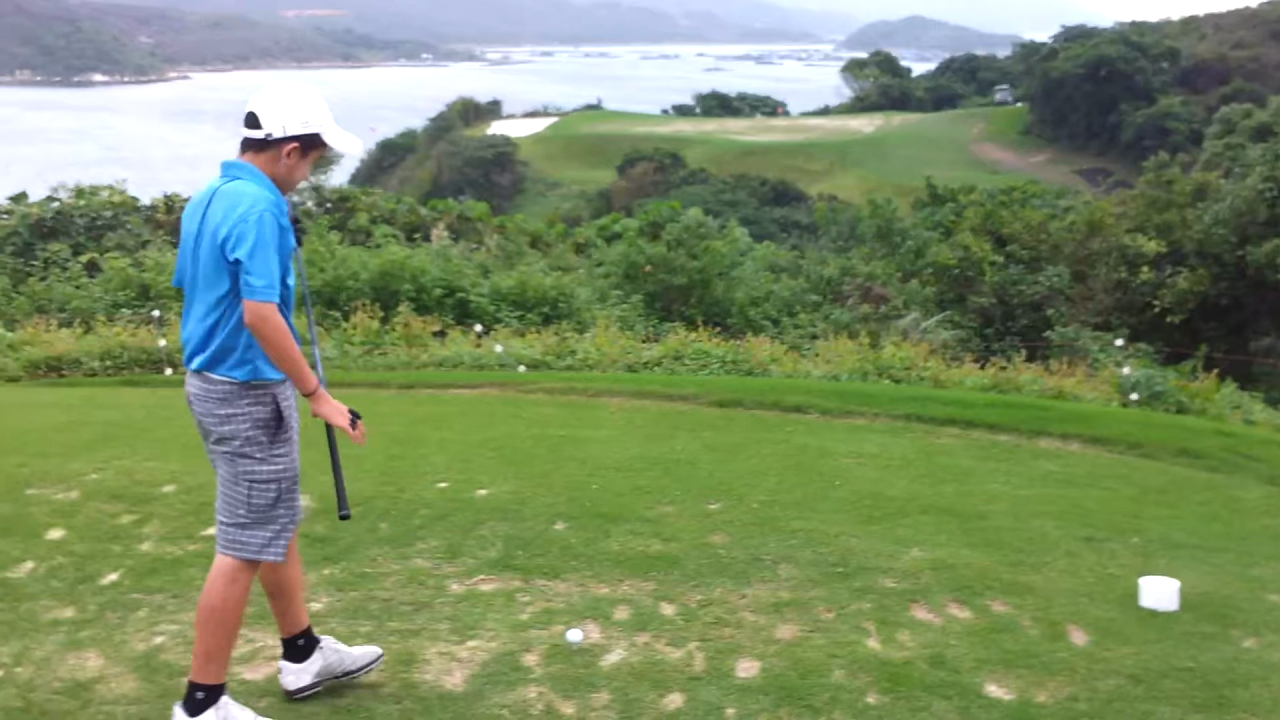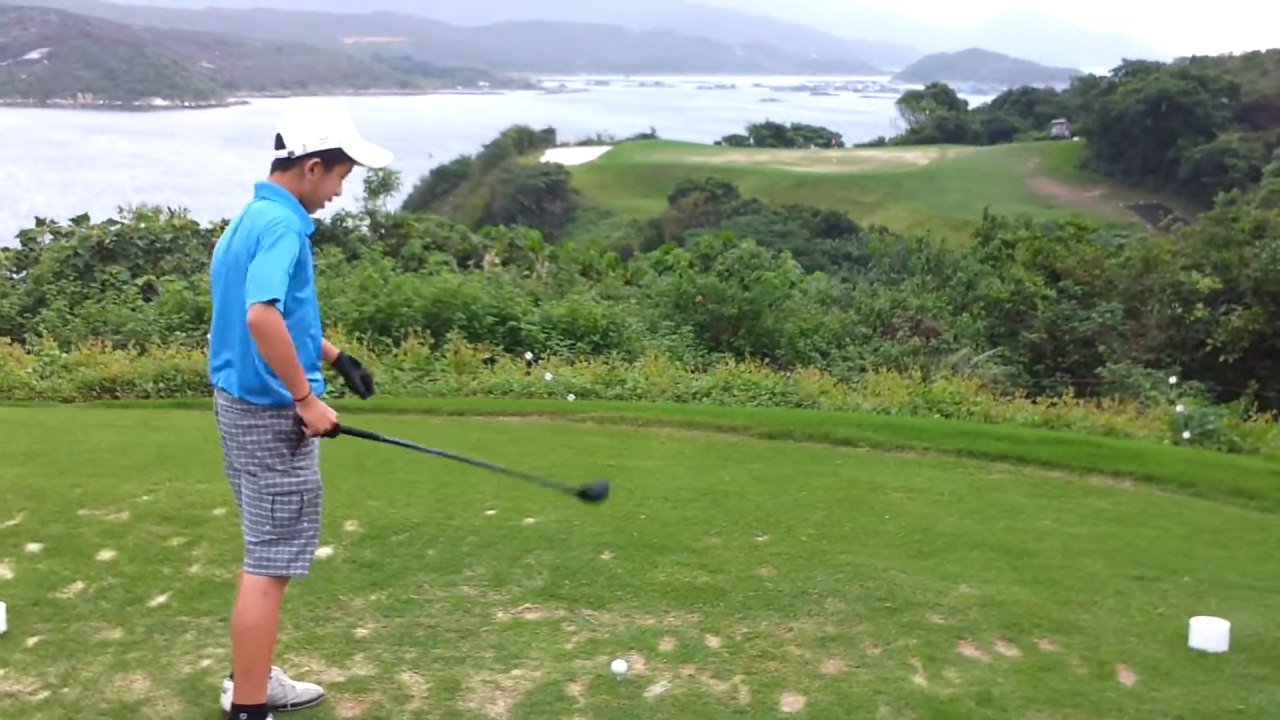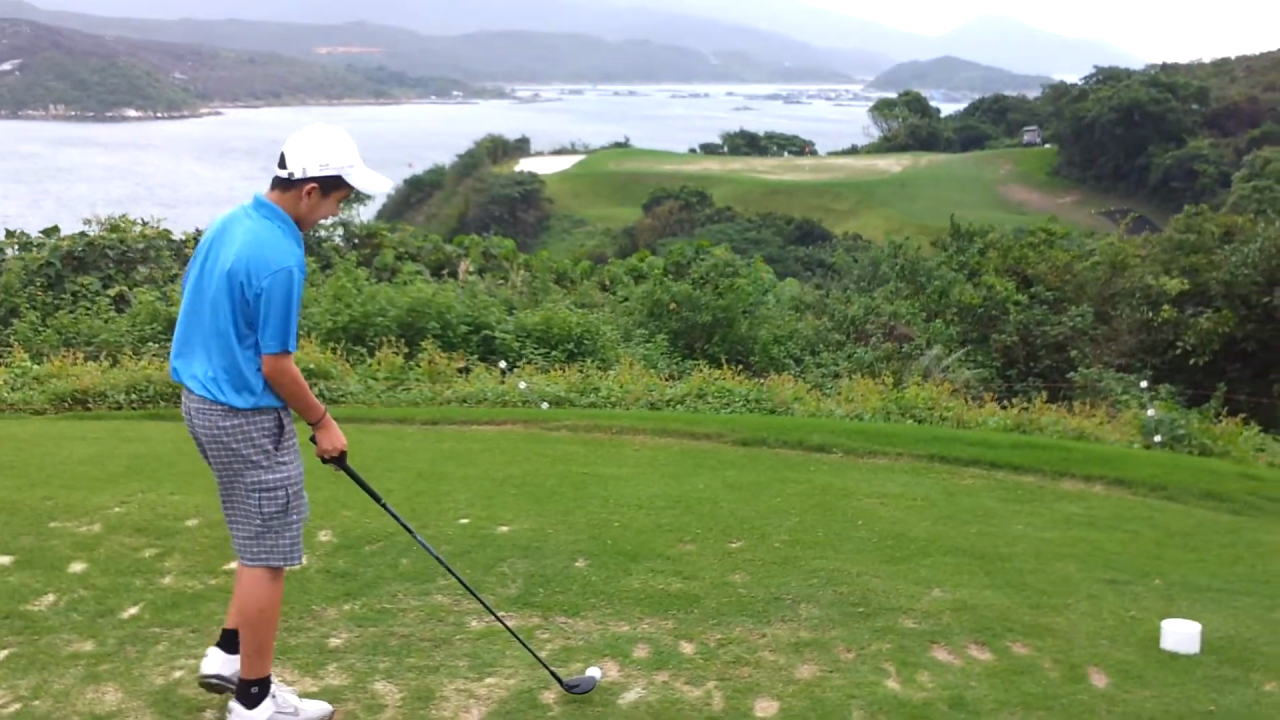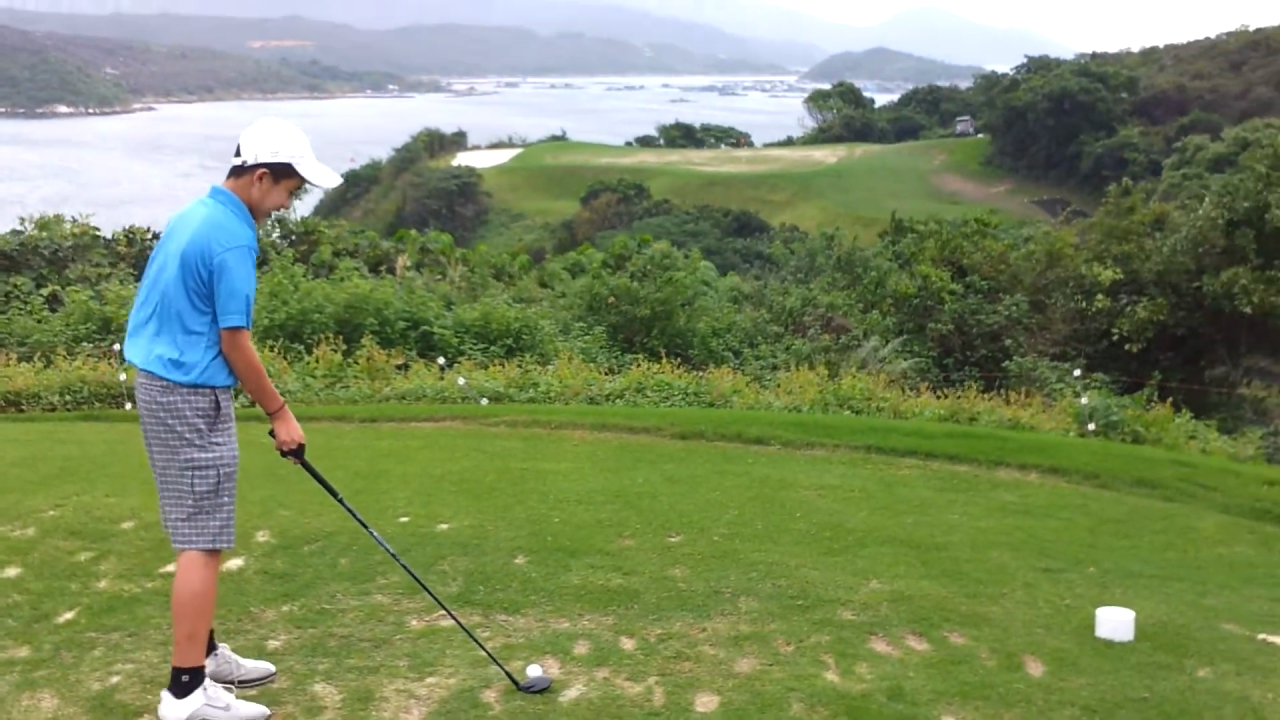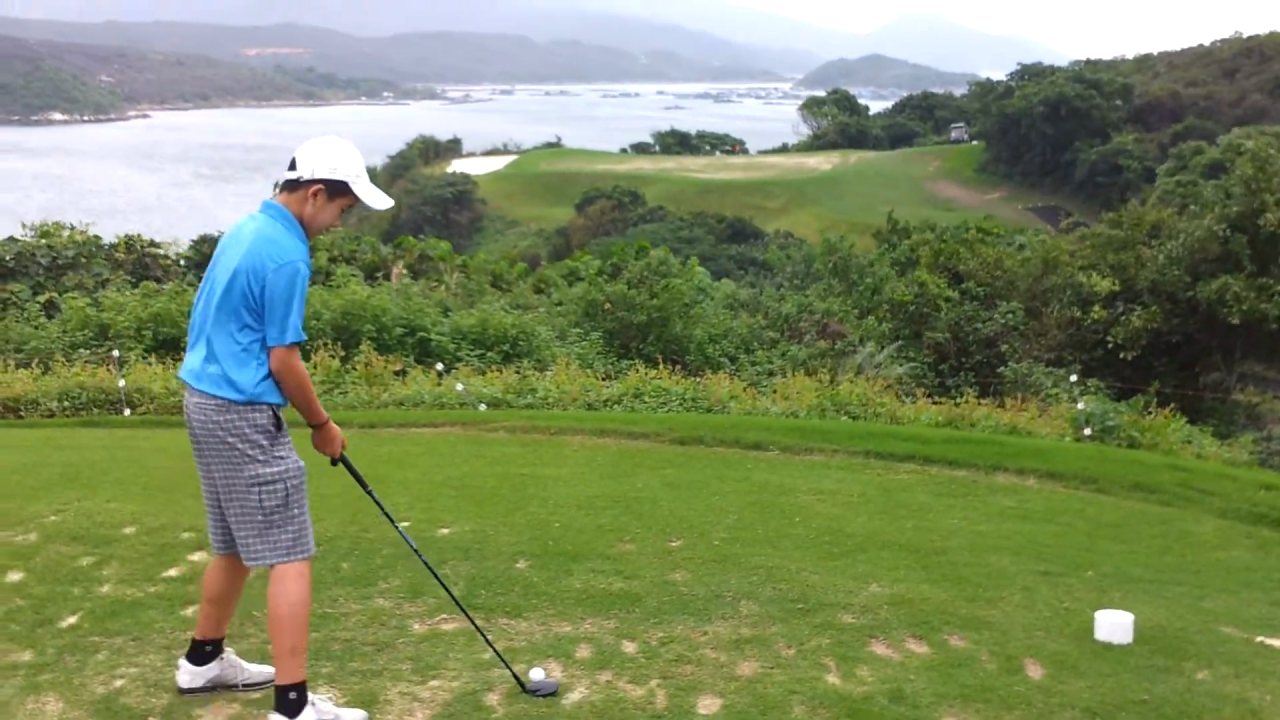
dt=0.7s
person 1, frame 1
left shoulder: (205, 201)
right shoulder: (260, 208)
right elbow: (259, 314)
right wrist: (318, 395)
left hip: (217, 382)
right hip: (249, 394)
left knee: (278, 526)
right knee: (243, 547)
left ankle: (303, 654)
person 1, frame 2
left shoulder: (249, 218)
right shoulder: (280, 225)
right elbow: (262, 316)
left wrist: (333, 354)
right wrist: (307, 399)
left hip: (241, 405)
right hip: (271, 415)
left knee: (264, 554)
right knee: (269, 566)
person 1, frame 3
left shoulder: (228, 223)
right shoulder: (279, 258)
left elbow: (198, 306)
right elbow: (275, 366)
right wrist: (323, 422)
left hip: (203, 401)
right hip: (247, 417)
left knee: (260, 546)
right knee: (265, 557)
left ankle: (229, 651)
person 1, frame 4
left shoulder: (193, 215)
right shoulder: (234, 238)
right elbow: (234, 343)
right wrist: (280, 413)
left hip: (161, 385)
right hip: (192, 397)
left knee: (197, 533)
right knee: (202, 541)
left ankle: (201, 651)
person 1, frame 5
left shoulder: (244, 231)
right shoulder: (286, 254)
right elbow: (282, 360)
right wrist: (322, 424)
left hip: (206, 402)
right hip: (244, 414)
left knee: (234, 544)
right knee: (288, 556)
left ankle: (204, 658)
